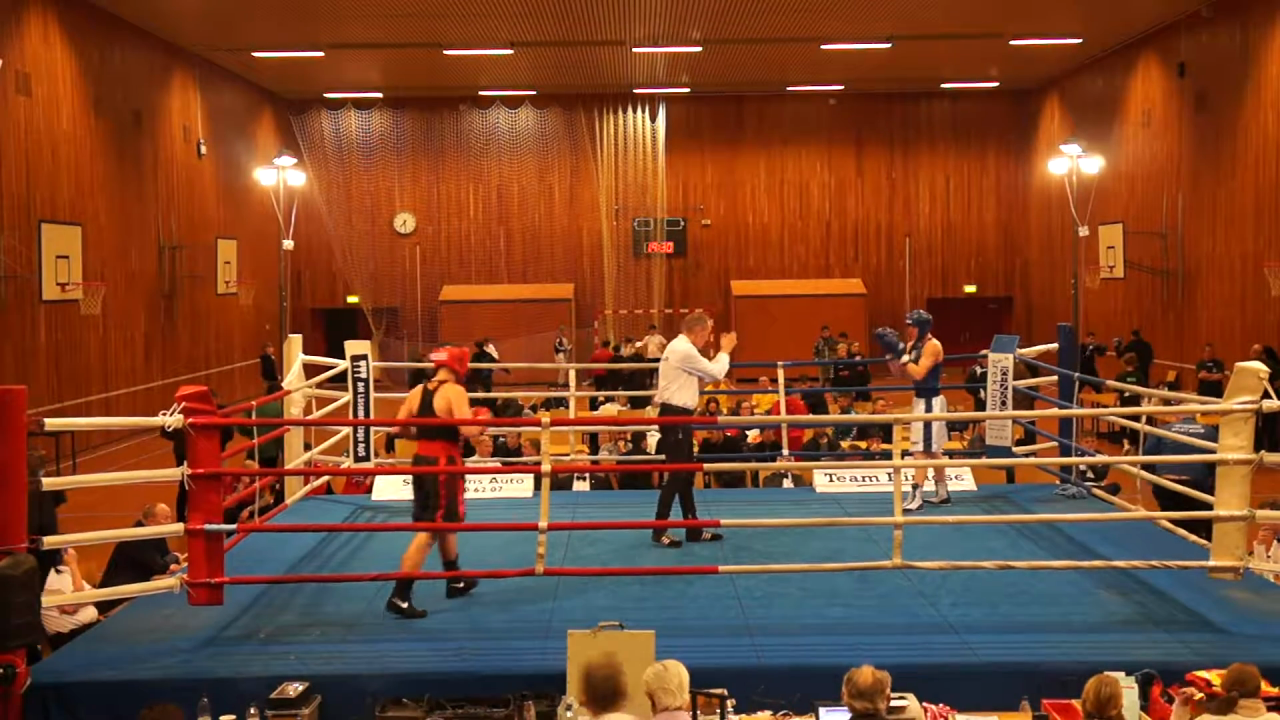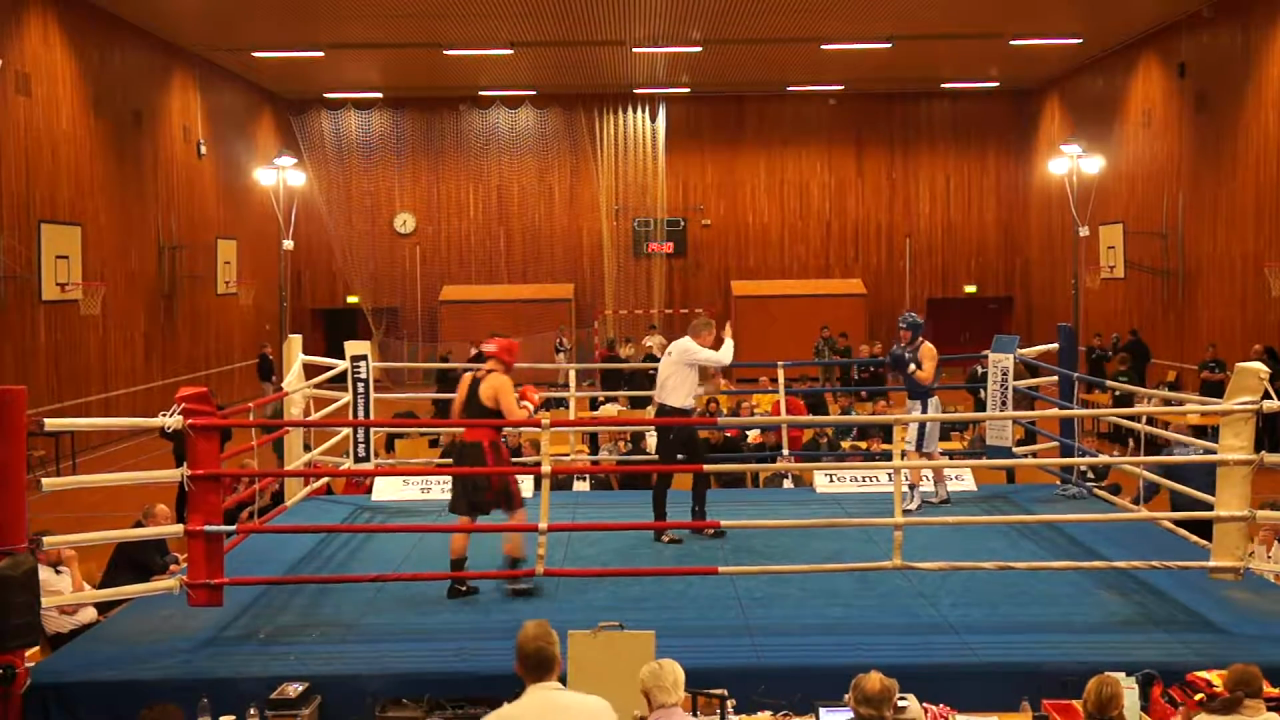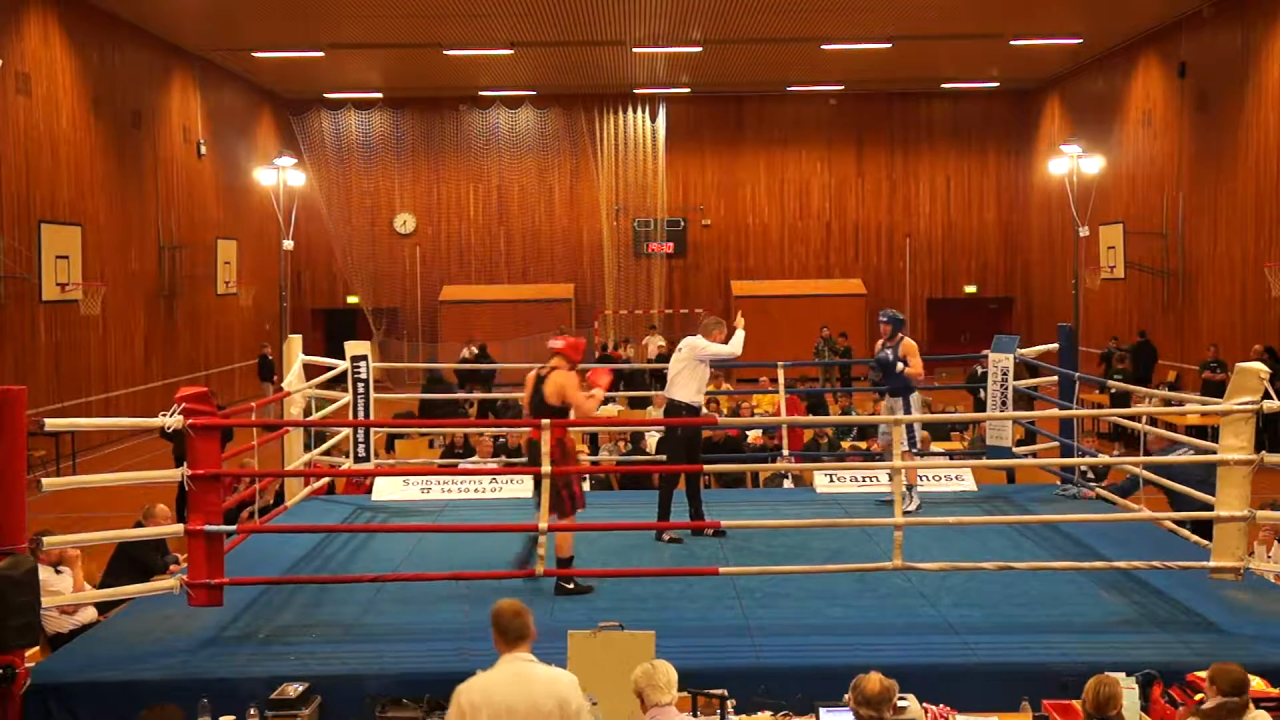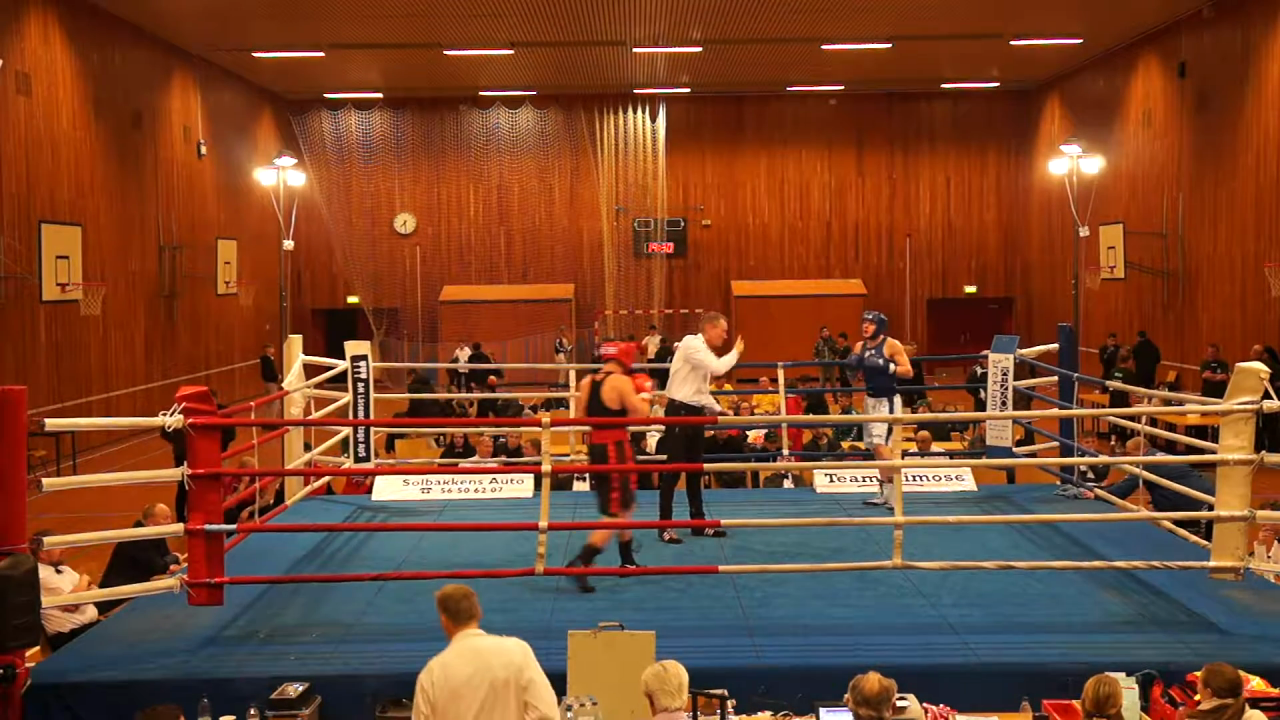
dt=0.4s
person 1, frame 1
left shoulder: (417, 392)
right shoulder: (454, 391)
left elbow: (399, 428)
right elbow: (469, 431)
right wrist: (482, 420)
left hip: (422, 460)
right hip: (444, 463)
left knee: (446, 523)
right knee: (429, 530)
left ankle: (455, 580)
right ankle: (400, 597)
person 1, frame 2
left shoulder: (468, 378)
right shoulder: (501, 381)
left elbow: (456, 415)
right elbow: (516, 418)
right wrist: (529, 403)
left hip: (465, 447)
right hip: (488, 449)
left knee: (466, 517)
right knee: (517, 511)
left ankle: (458, 582)
right ankle: (514, 577)
person 1, frame 3
left shoulder: (532, 376)
right shoulder: (565, 378)
right elbow: (586, 414)
right wrist: (599, 388)
left hip: (535, 443)
right hip: (557, 446)
left knee: (555, 509)
right knee: (567, 514)
left ankle: (529, 551)
right ankle: (565, 582)
person 1, frame 4
left shoulder: (587, 382)
right shoulder: (622, 383)
right elbow: (642, 415)
right wrist: (644, 393)
left hip: (595, 445)
right hip: (615, 448)
left knee: (623, 507)
right knee: (616, 514)
left ankle: (627, 561)
right ankle: (581, 561)
person 2, frame 1
left shoulder: (680, 348)
right shoulder: (684, 351)
left elbow: (704, 374)
right elbow: (716, 374)
left wrist: (721, 352)
right wrist: (726, 352)
left hip: (679, 415)
right hip: (674, 416)
left knee: (686, 474)
right knee: (677, 474)
left ankle: (693, 529)
right ankle: (660, 529)
person 2, frame 2
left shoulder: (685, 350)
right shoulder: (685, 348)
right elbow: (724, 359)
right wrist: (728, 337)
left hip: (681, 416)
right hip: (670, 416)
left knee: (699, 467)
right knee: (666, 472)
left ankle: (699, 521)
right ankle: (660, 529)
person 2, frame 3
left shoulder: (697, 349)
right shoulder: (694, 345)
right elbow: (734, 351)
left wrist: (705, 413)
right wrist: (740, 328)
left hip: (690, 413)
right hip: (679, 413)
left knee: (694, 469)
right knee: (673, 469)
left ankle: (698, 523)
right ankle: (662, 527)
person 2, frame 4
left shoulder: (705, 351)
right shoulder: (691, 345)
right elbow: (718, 368)
left wrist: (719, 409)
right wrist: (736, 351)
left hip: (696, 413)
right hip: (679, 412)
left knee: (695, 469)
right knee: (674, 469)
left ankle: (699, 522)
right ankle: (665, 526)
person 3, frame 1
left shoulder: (933, 346)
right shoulder: (912, 345)
left elbow: (918, 374)
right elbow: (899, 373)
left wrist: (901, 354)
right wrist: (890, 352)
left hip: (930, 401)
right hip: (920, 399)
left knee: (920, 449)
right knee: (932, 449)
left ankle: (916, 497)
right ankle: (942, 493)
person 3, frame 2
left shoulder: (927, 349)
right shoulder: (899, 348)
left elbow: (928, 380)
right elbow: (896, 376)
left wrist: (909, 365)
right wrist: (893, 367)
left hip: (925, 403)
right hip: (912, 401)
left knee: (912, 448)
right knee: (928, 450)
left ankle: (913, 496)
right ankle: (942, 493)
person 3, frame 3
left shoulder: (908, 345)
right shoulder: (880, 344)
left elbow: (919, 374)
left wrist: (896, 366)
right wrist: (877, 369)
left hip: (906, 399)
right hip: (890, 397)
left knee: (905, 449)
right knee: (885, 444)
left ankle: (912, 497)
person 3, frame 4
left shoulder: (892, 345)
right shoulder: (860, 346)
left elbow: (908, 372)
left wrist: (887, 366)
right wrist: (854, 367)
left hip: (888, 400)
right hip: (870, 399)
left knee: (880, 444)
right knee: (876, 446)
left ankle: (889, 488)
right ankle: (885, 492)
